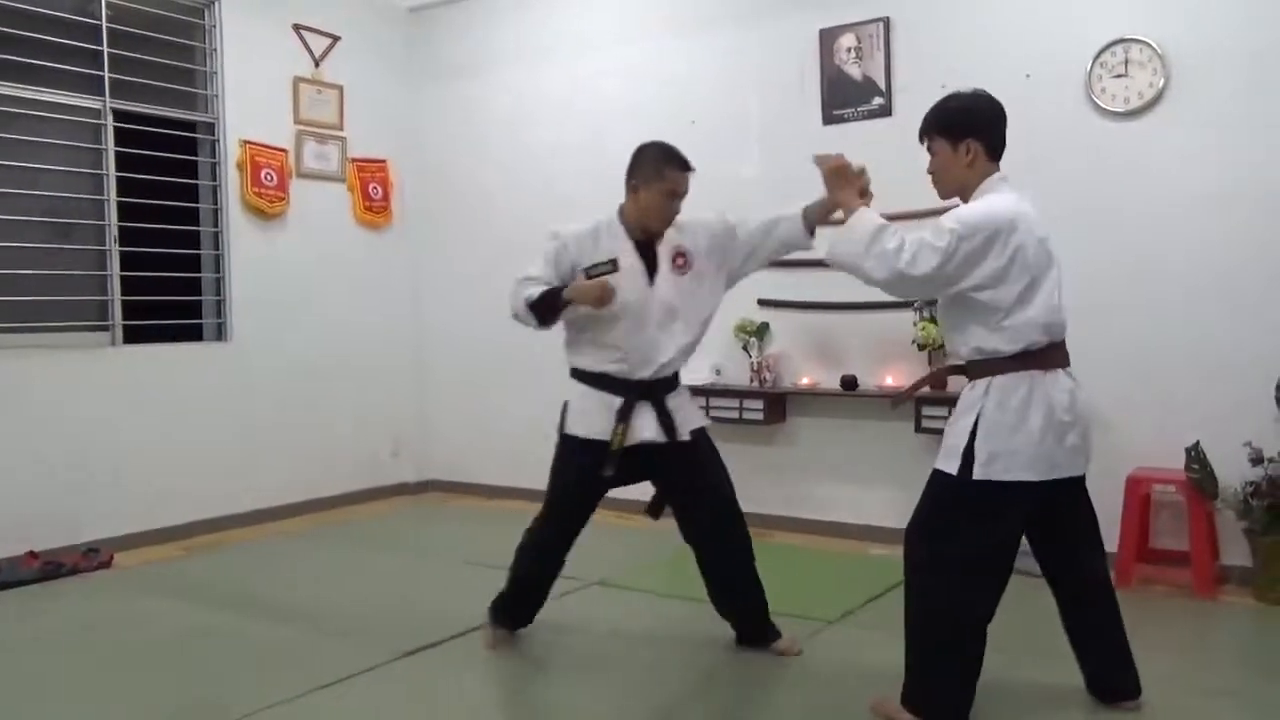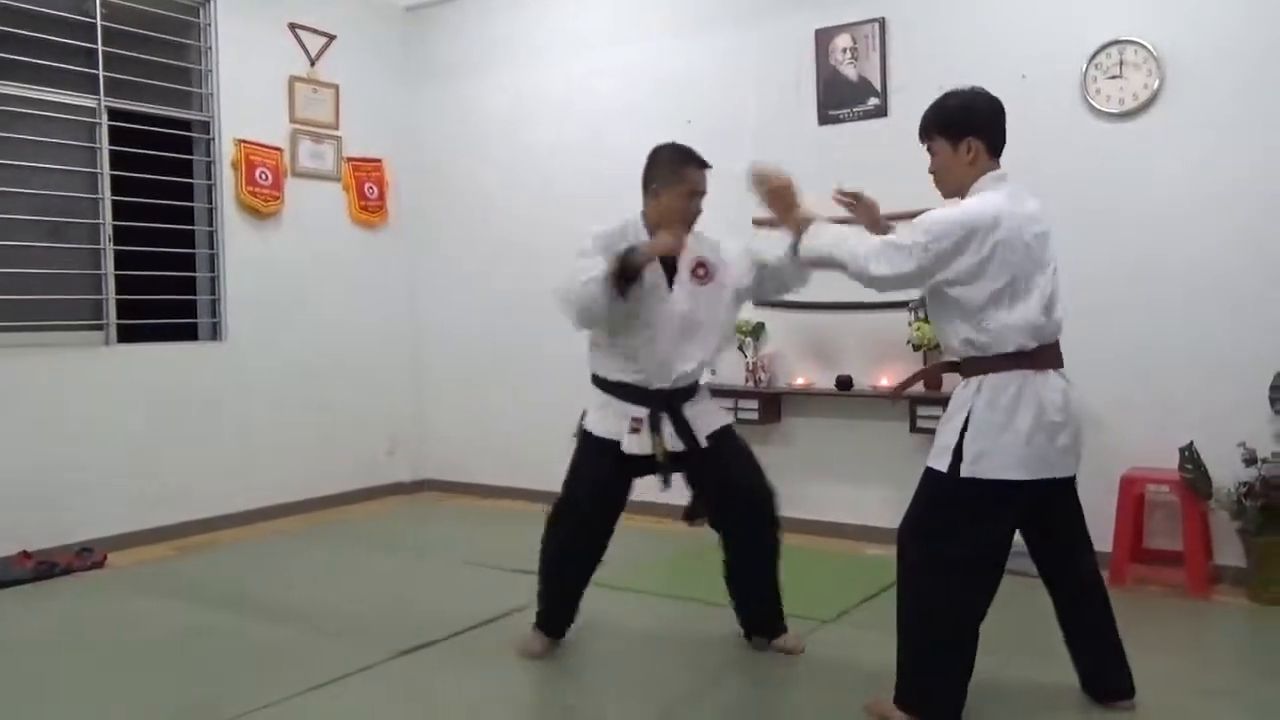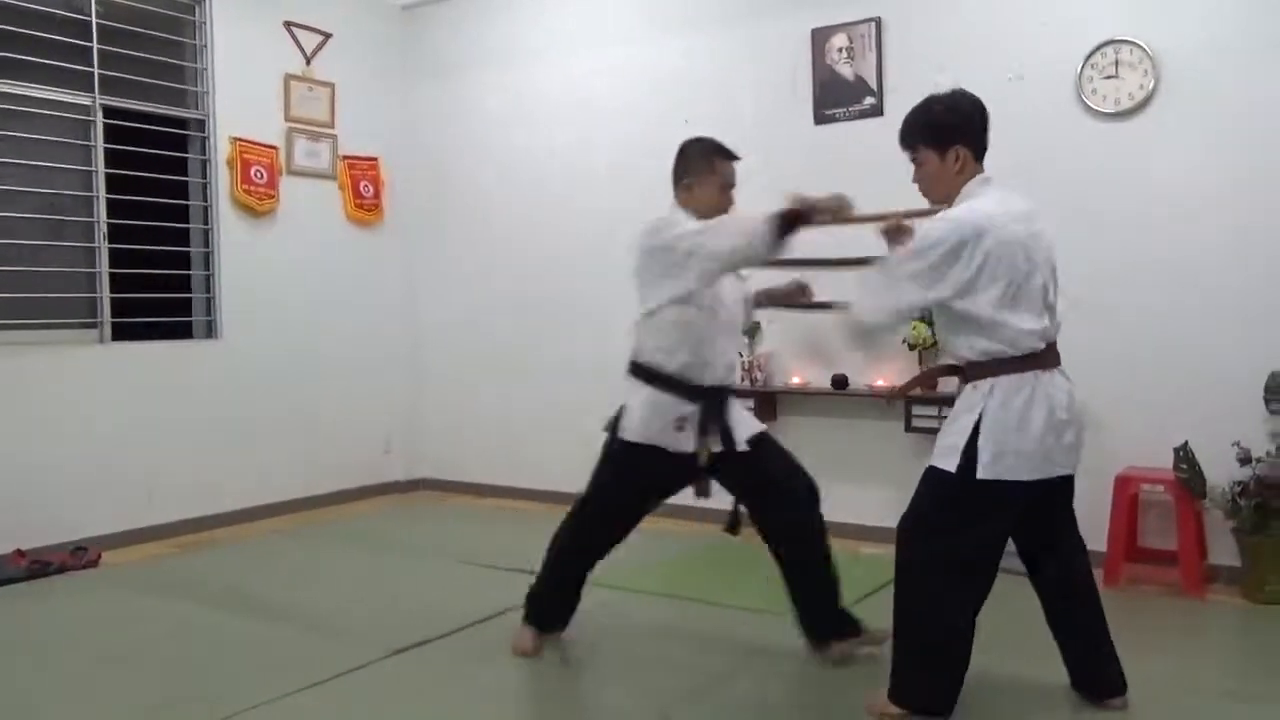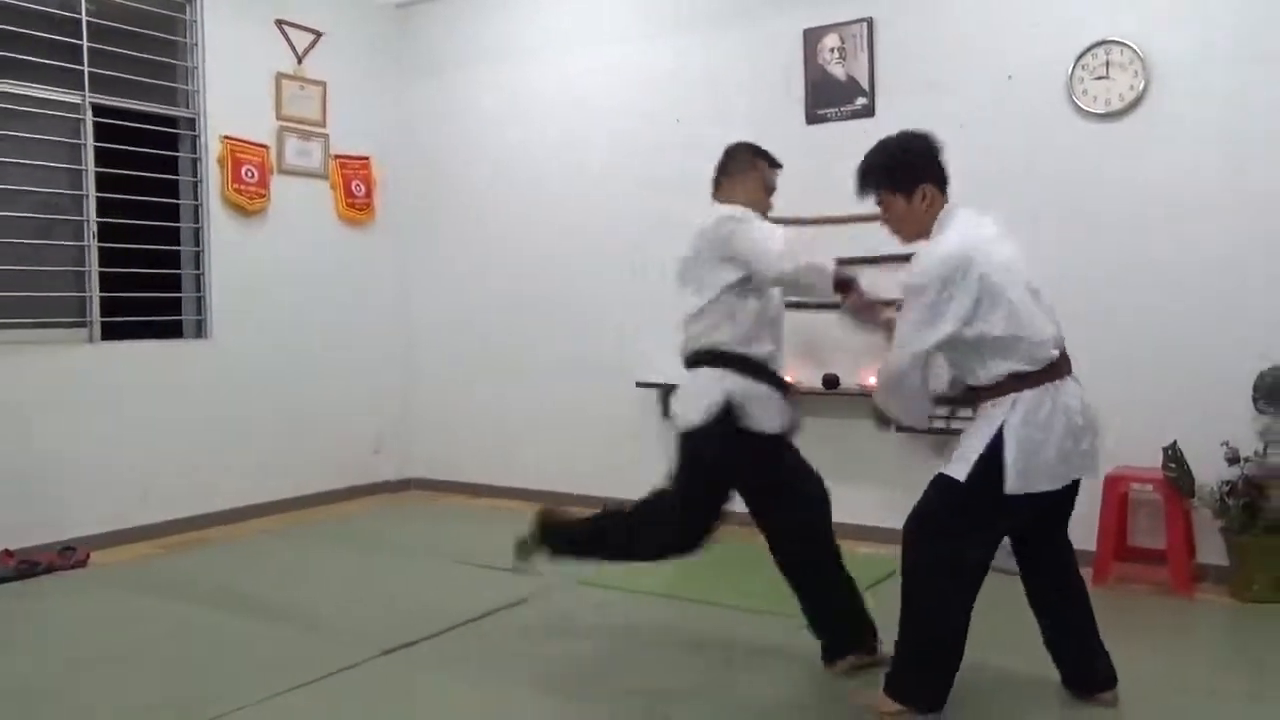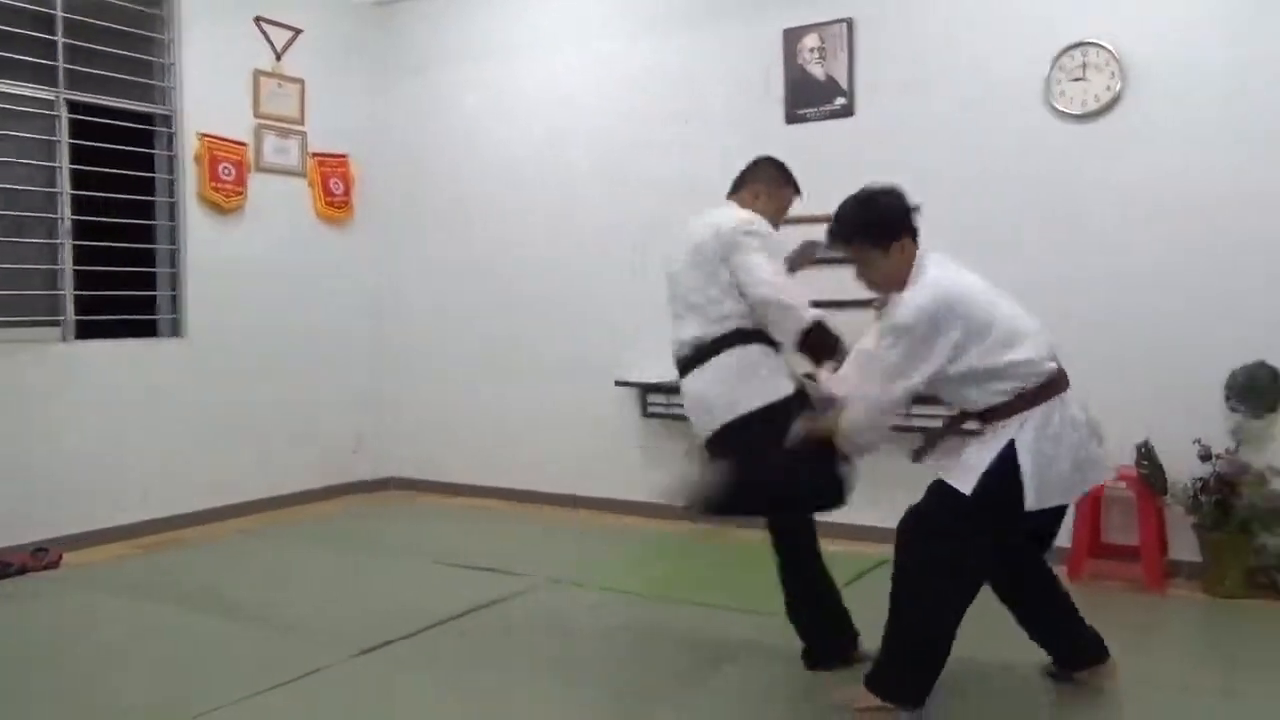
dt=0.1s
person 1, frame 1
left shoulder: (989, 221)
right shoulder: (1018, 212)
left elbow: (900, 271)
right elbow: (942, 265)
left wrist: (854, 209)
right wrist: (868, 217)
left hip: (1008, 410)
right hip: (1050, 400)
left knee: (943, 551)
right knee: (1072, 550)
person 1, frame 2
left shoulder: (972, 220)
right shoulder: (1021, 209)
left elbow: (884, 265)
right elbow: (926, 257)
left wrist: (799, 223)
right wrist: (883, 227)
left hip: (998, 406)
right hip: (1042, 398)
left knee: (935, 550)
right knee: (1063, 546)
person 1, frame 3
left shoulder: (956, 227)
right shoulder: (1015, 211)
left elbow: (878, 310)
left wrist: (871, 298)
right wrist: (912, 249)
left hip: (1003, 410)
right hip: (1046, 402)
left knee: (934, 544)
right knee: (1053, 546)
person 1, frame 4
left shoulder: (940, 261)
right shoulder: (974, 234)
left elbow: (910, 361)
left wrist: (895, 404)
right wrist: (884, 319)
left hip: (1020, 421)
right hip: (1057, 409)
left knee: (939, 545)
right knee: (1044, 550)
person 1, frame 5
left shoulder: (923, 306)
right shoulder: (927, 276)
left elbow: (883, 391)
right elbow: (877, 347)
left wrist: (840, 438)
right wrist: (830, 409)
left hip: (1027, 439)
right hip: (1044, 430)
left knee: (932, 547)
right knee: (996, 548)
left ankle: (894, 687)
right ankle: (1080, 653)
person 2, frame 1
left shoulder: (696, 239)
right shoulder: (578, 243)
left elbow: (768, 239)
right elbow: (523, 300)
left wrist: (822, 208)
right wrist: (565, 295)
left hip: (666, 407)
right hip: (597, 408)
left knee: (715, 515)
right knee: (560, 516)
left ankle: (754, 625)
right ankle: (511, 611)
person 2, frame 2
left shoulder: (713, 253)
right shoulder: (610, 245)
left elbow: (774, 278)
right elbow: (583, 306)
right wrist: (641, 258)
left hip: (688, 412)
right hip: (619, 415)
left knee: (750, 506)
right knee: (575, 524)
left ankle: (764, 624)
right ankle: (550, 622)
person 2, frame 3
left shoulder: (711, 246)
right shoulder: (664, 234)
left elbow: (718, 308)
right elbow: (730, 244)
left wrist: (776, 296)
right wrist: (804, 211)
left hip: (716, 413)
right hip: (658, 412)
left knee: (793, 501)
right knee: (597, 520)
left ankle: (830, 627)
right ankle: (543, 615)
person 2, frame 4
left shoulder: (719, 235)
right shoulder: (734, 225)
right elbow: (786, 264)
right wrist: (846, 284)
left hip: (738, 401)
right hip: (728, 399)
left knee: (802, 506)
right knee: (682, 522)
left ankle: (847, 638)
right ankle: (557, 532)
person 2, frame 5
left shoulder: (709, 233)
right shoulder: (745, 226)
right elbow: (775, 300)
left wrist: (789, 262)
right wrist: (835, 348)
left hip: (713, 386)
right hip: (743, 378)
left knee: (790, 516)
right knee: (810, 482)
left ankle: (832, 645)
